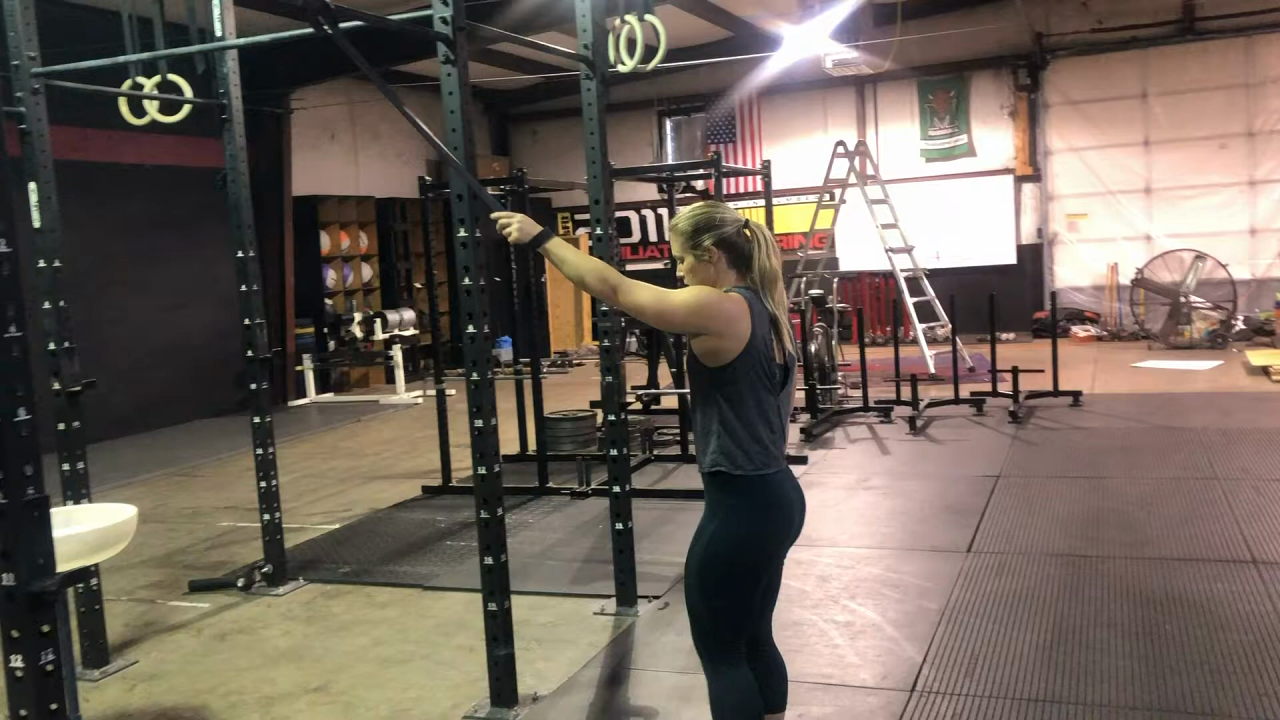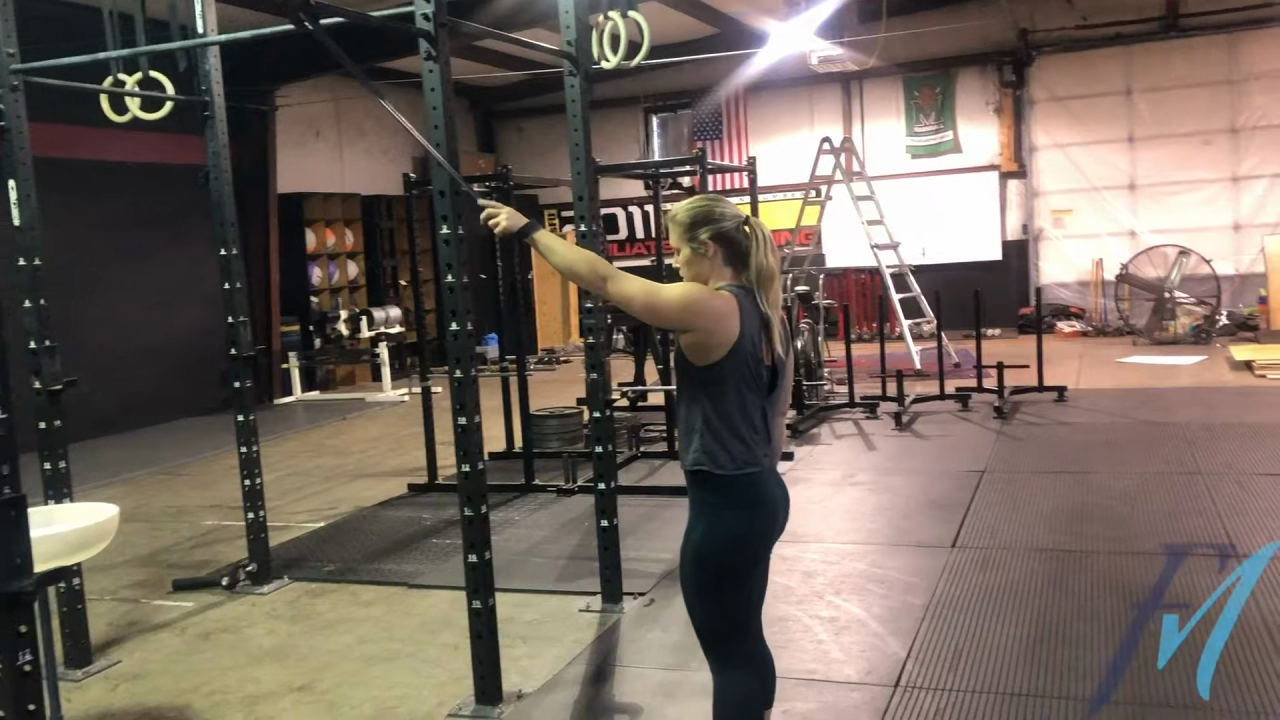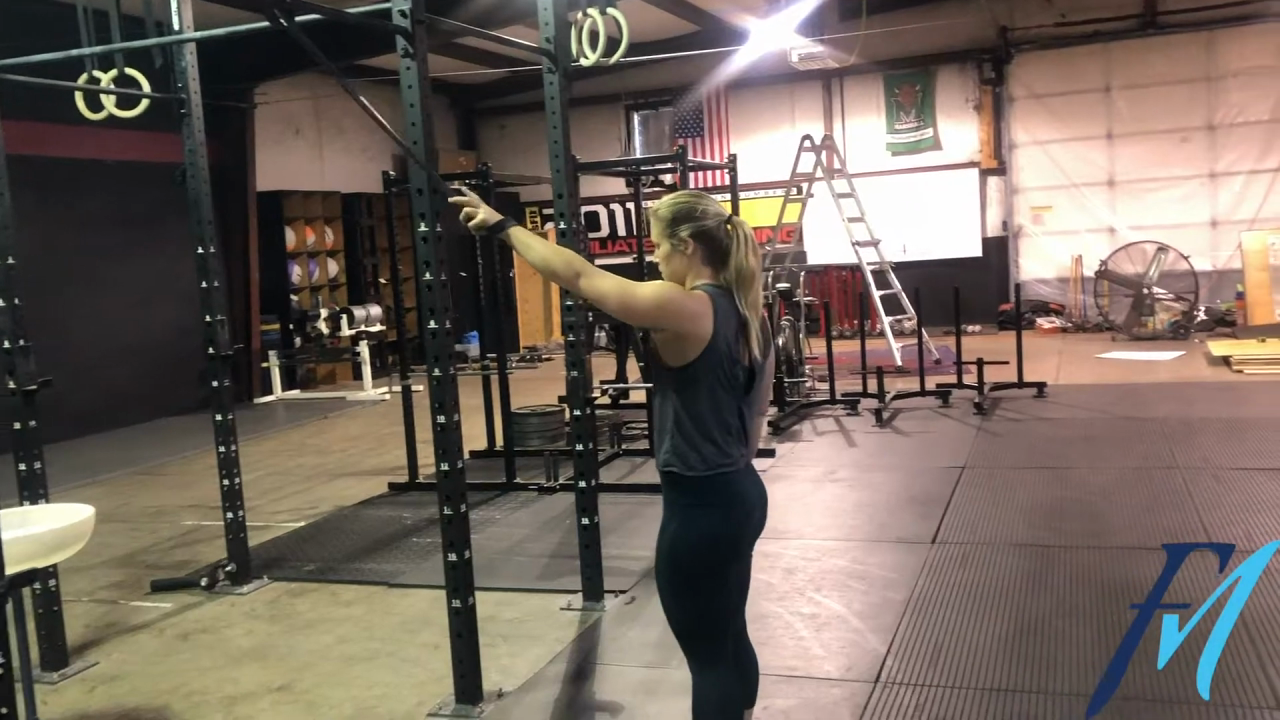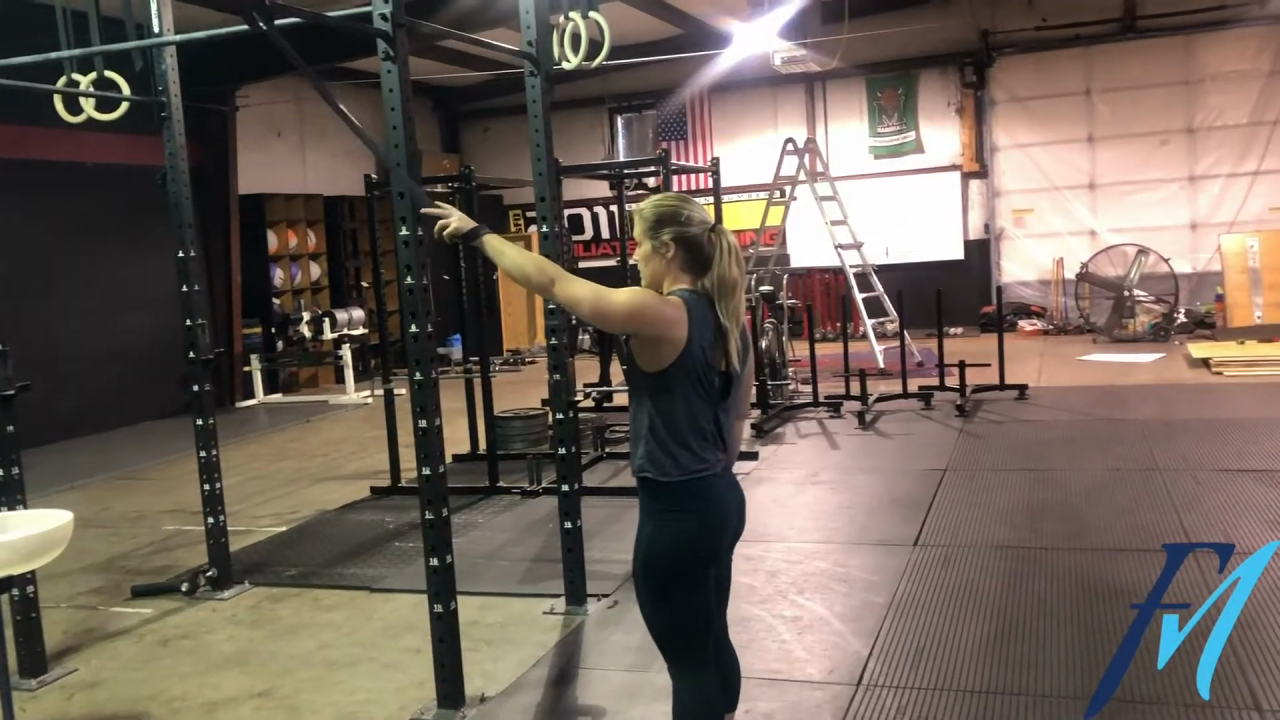
dt=0.3s
person 1, frame 1
left shoulder: (720, 311)
right shoulder: (768, 312)
left elbow: (614, 288)
left wrist: (540, 238)
left hip: (741, 505)
right hip: (776, 496)
left knee: (720, 654)
right knee: (752, 641)
person 1, frame 2
left shoulder: (709, 308)
right shoulder: (763, 312)
left elbow: (603, 278)
left wrist: (528, 229)
left hip: (724, 505)
right hip: (761, 496)
left knee: (729, 657)
right knee: (744, 642)
person 1, frame 3
left shoulder: (682, 309)
right shoulder: (748, 313)
left elbow: (577, 274)
left wrist: (502, 224)
left hip: (700, 505)
right hip: (742, 495)
left knee: (708, 655)
right knee: (729, 639)
person 1, frame 4
left shoulder: (658, 315)
right shoulder: (728, 317)
left elbow: (551, 281)
left wrist: (476, 233)
left hip: (676, 511)
right hip: (720, 500)
left knee: (689, 661)
right knee: (710, 643)
